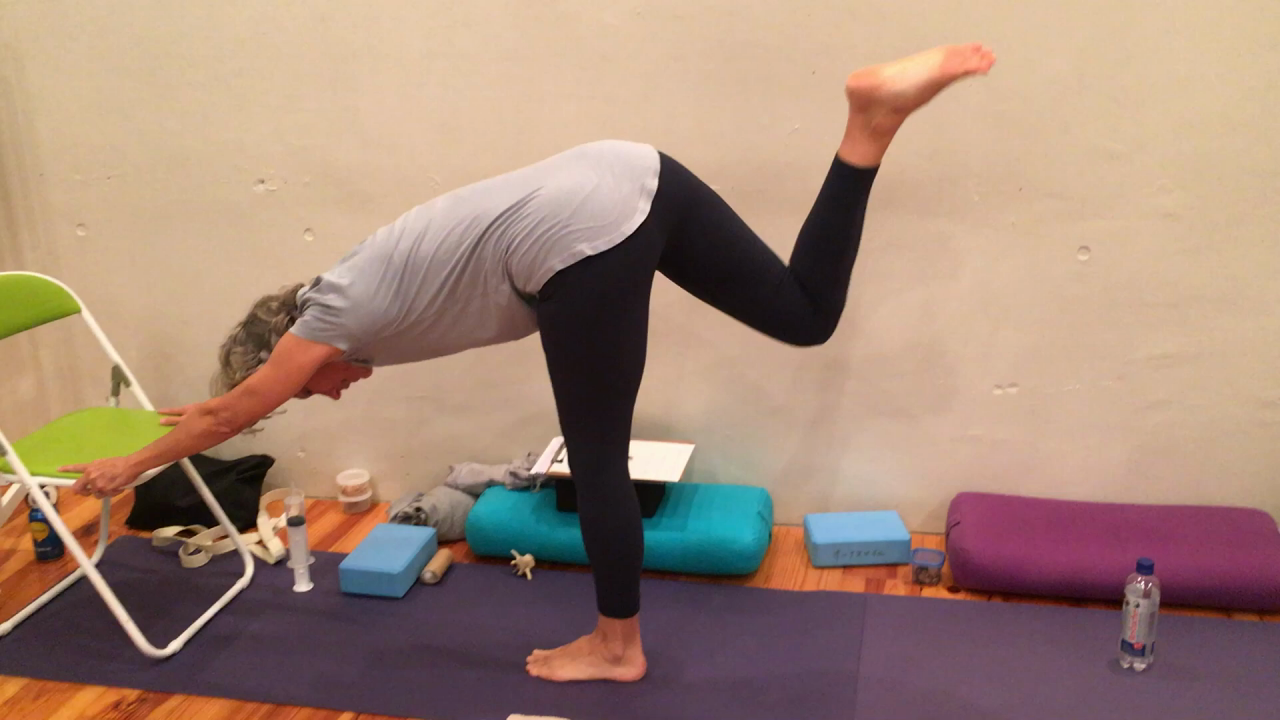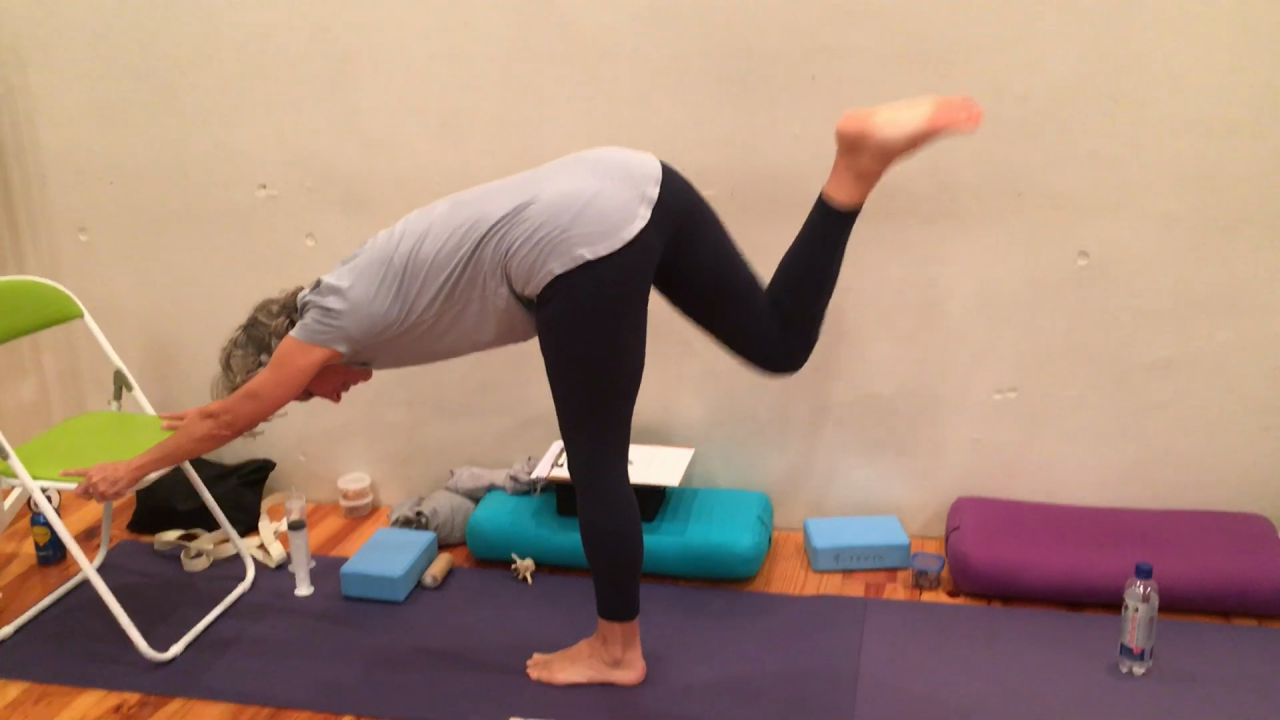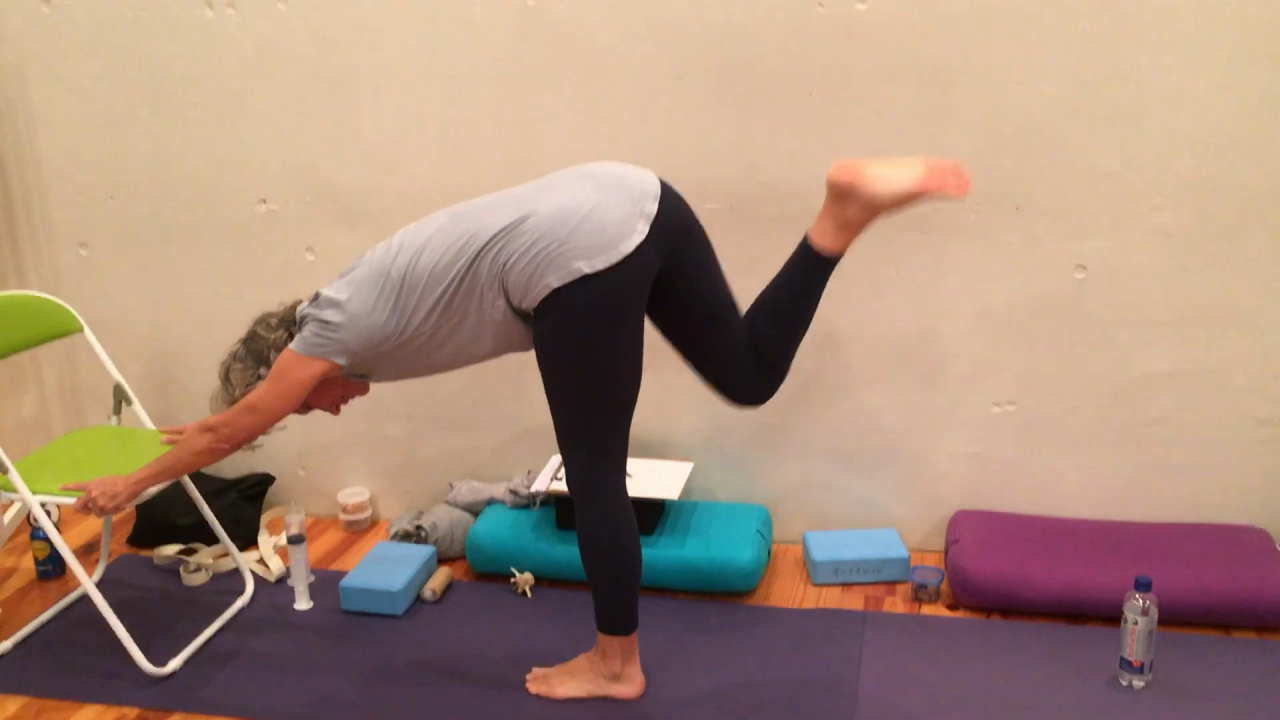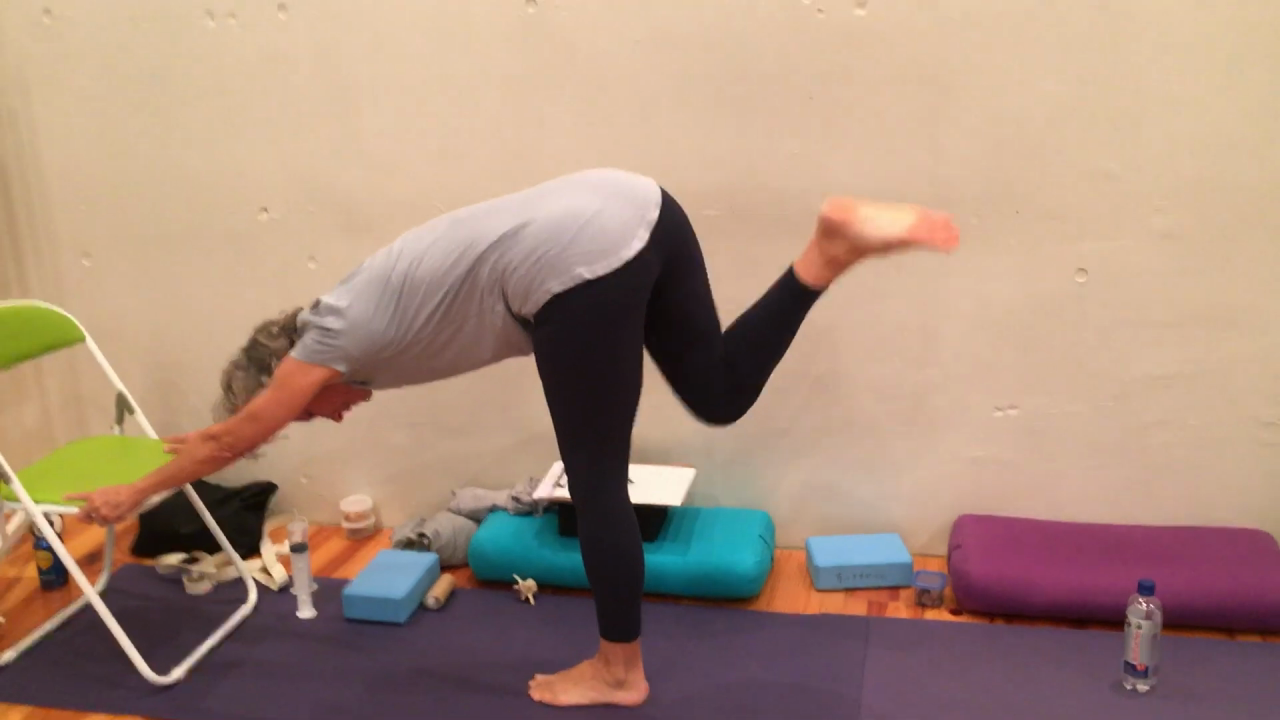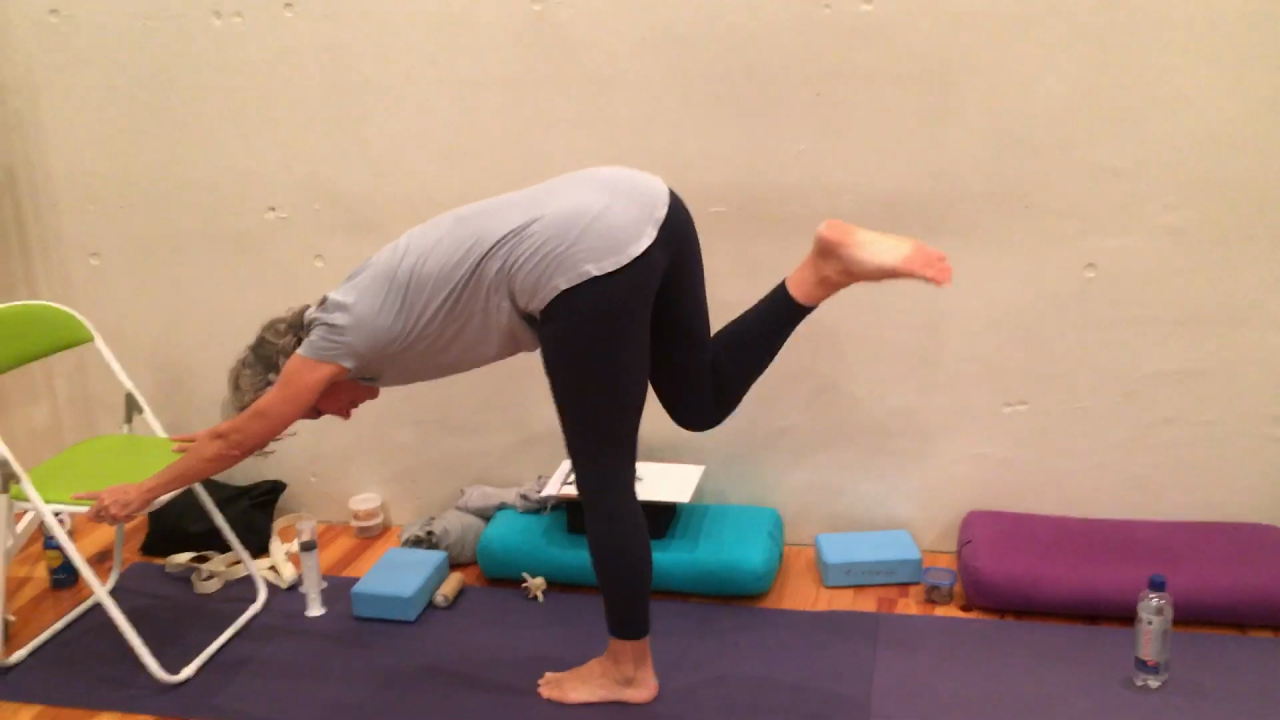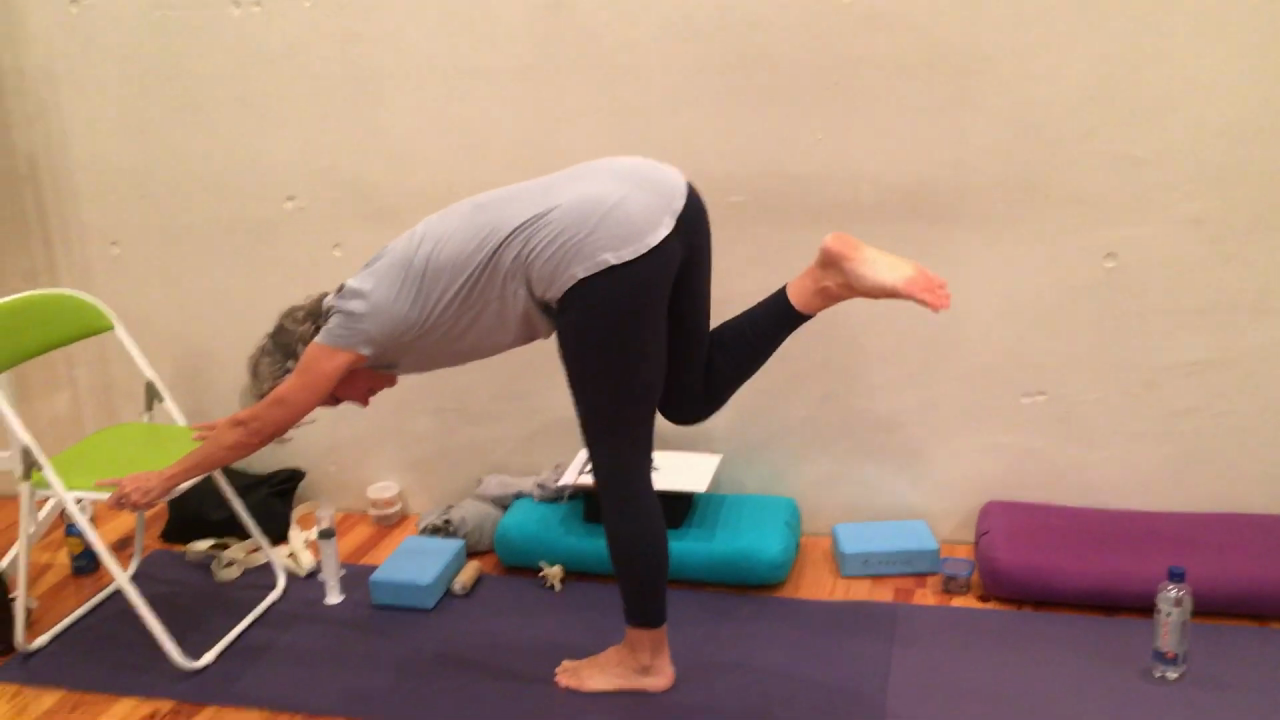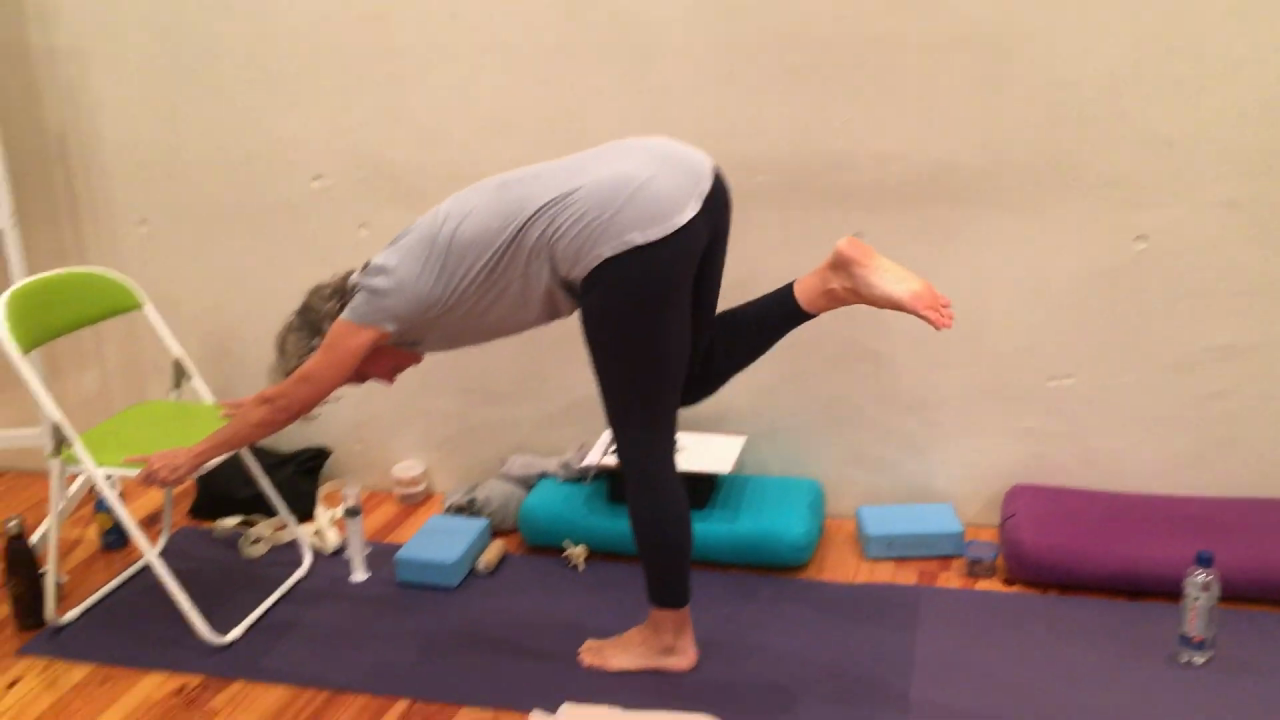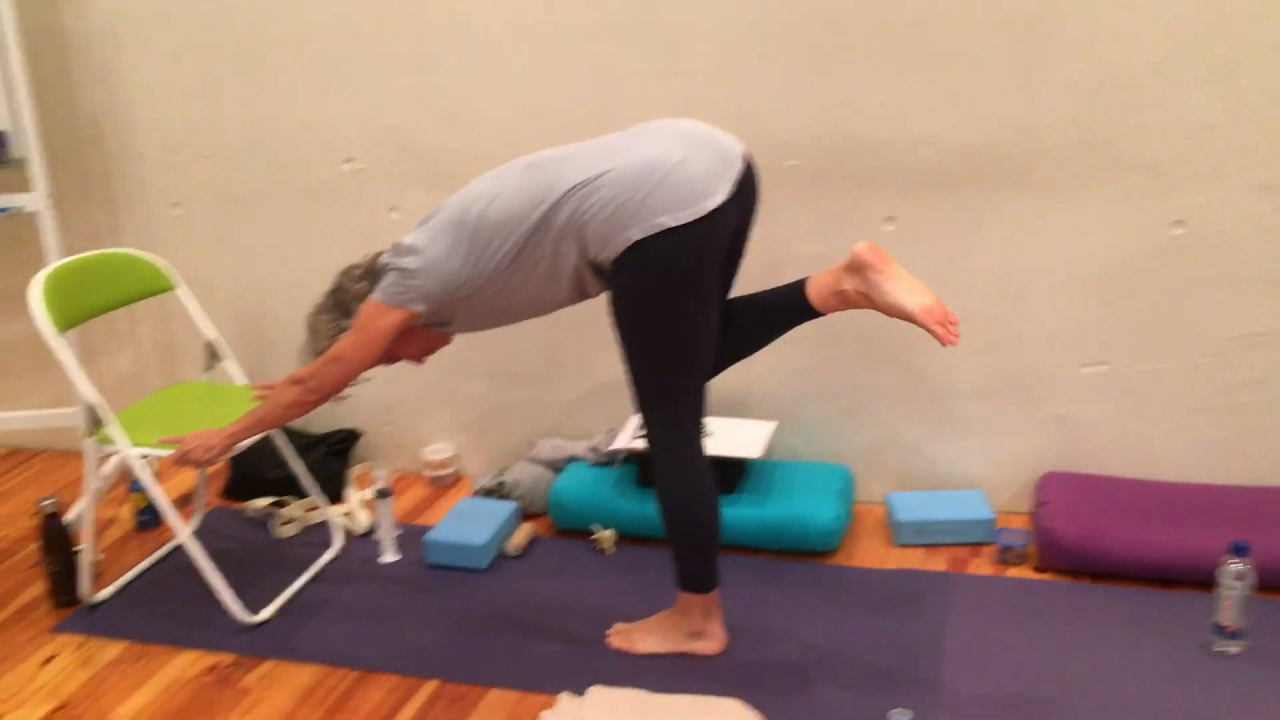
dt=0.1s
person 1, frame 1
left shoulder: (329, 321)
right shoulder: (352, 288)
left elbow: (228, 419)
left wrist: (127, 467)
right wrist: (212, 407)
left hip: (585, 238)
right hip: (630, 174)
left knee: (597, 460)
right knee: (802, 314)
left ankle: (615, 646)
right ankle: (868, 121)
person 1, frame 2
left shoulder: (329, 324)
right shoulder: (346, 293)
left elbow: (230, 421)
left wrist: (128, 471)
right wrist: (209, 412)
left hip: (579, 244)
right hip: (626, 183)
left knee: (598, 466)
right knee: (779, 341)
left ankle: (615, 649)
right ankle: (856, 161)
person 1, frame 3
left shoulder: (325, 338)
right shoulder: (348, 307)
left elbow: (227, 435)
left wrist: (127, 486)
right wrist: (212, 428)
left hip: (580, 258)
right hip: (628, 199)
left knee: (595, 479)
right knee: (745, 374)
left ankle: (615, 664)
right ankle: (841, 213)
person 1, frame 4
left shoulder: (329, 343)
right shoulder: (349, 313)
left elbow: (230, 442)
left wrist: (131, 496)
right wrist: (210, 436)
left hip: (577, 265)
right hip: (625, 205)
left knee: (597, 484)
right knee: (720, 392)
left ankle: (617, 670)
right ankle: (831, 246)
person 1, frame 5
left shoulder: (335, 339)
right shoulder: (358, 310)
left elbow: (242, 441)
left wrist: (139, 494)
right wrist: (223, 436)
left hip: (587, 260)
right hip: (637, 205)
left knee: (603, 482)
right knee: (698, 400)
left ankle: (628, 670)
right ankle: (821, 270)
person 1, frame 6
left shoulder: (354, 327)
right shoulder: (374, 298)
left elbow: (261, 427)
left wrist: (162, 480)
right wrist: (241, 424)
left hip: (601, 249)
right hip: (651, 195)
left knee: (621, 470)
right knee: (689, 395)
left ankle: (644, 657)
right ankle: (824, 280)
person 1, frame 7
left shoulder: (378, 304)
right shoulder: (404, 274)
left elbow: (287, 403)
left wrist: (188, 458)
right wrist: (263, 405)
left hip: (630, 226)
right hip: (677, 176)
left knee: (643, 449)
right knee: (684, 376)
left ankle: (669, 638)
right ankle: (831, 282)
person 1, frame 8
left shoulder: (410, 284)
right shoulder: (431, 255)
left elbow: (319, 383)
left wrist: (221, 438)
right wrist: (293, 385)
left hip: (656, 209)
right hip: (706, 159)
left knee: (673, 433)
right knee: (692, 356)
left ankle: (696, 622)
right ankle: (844, 283)
